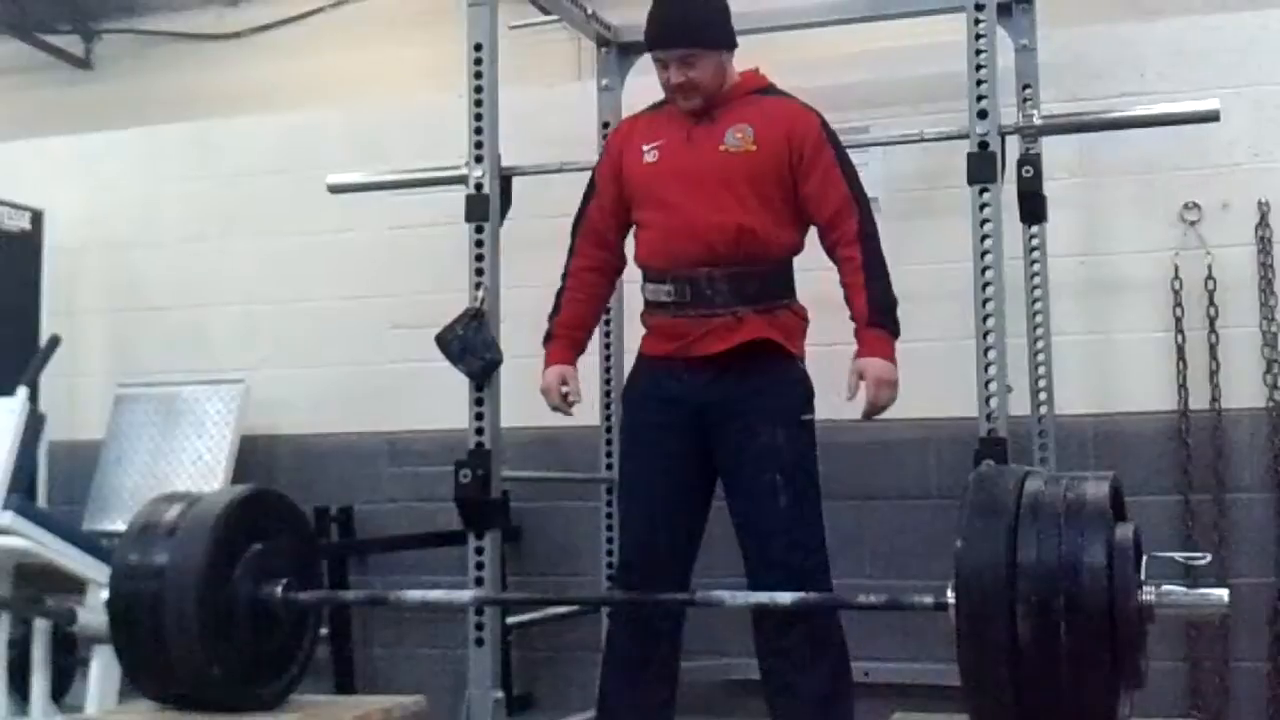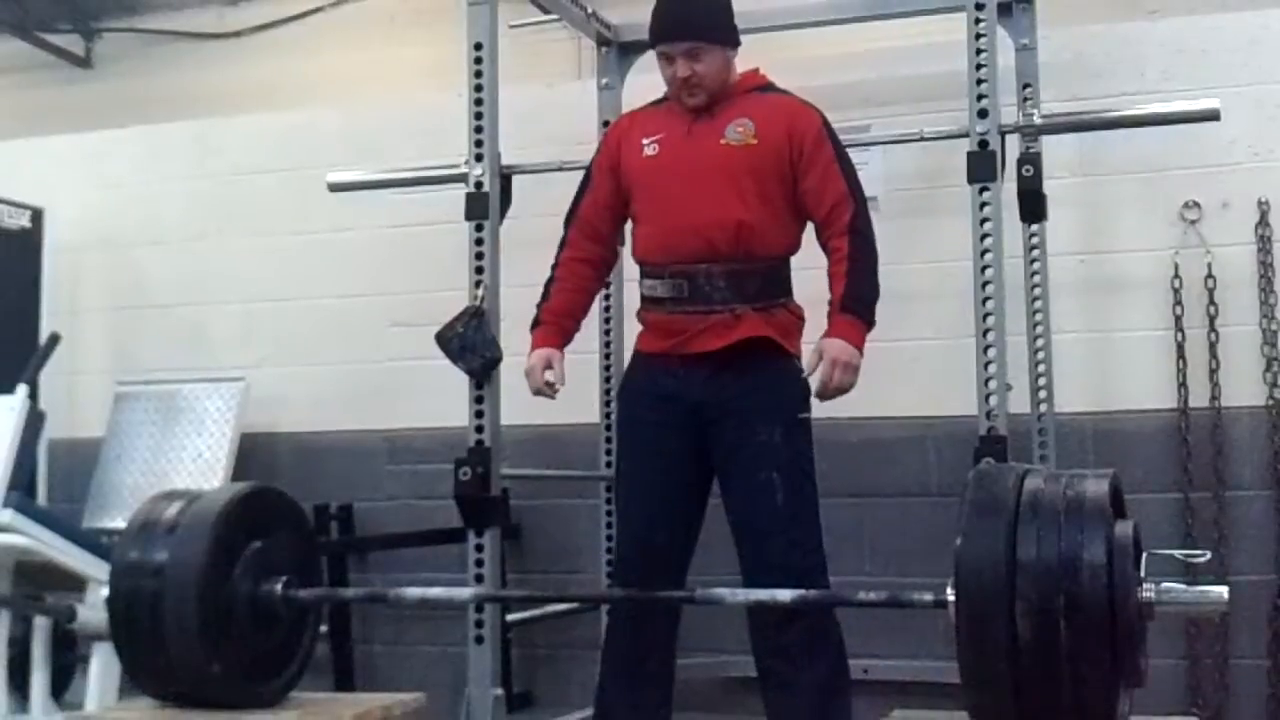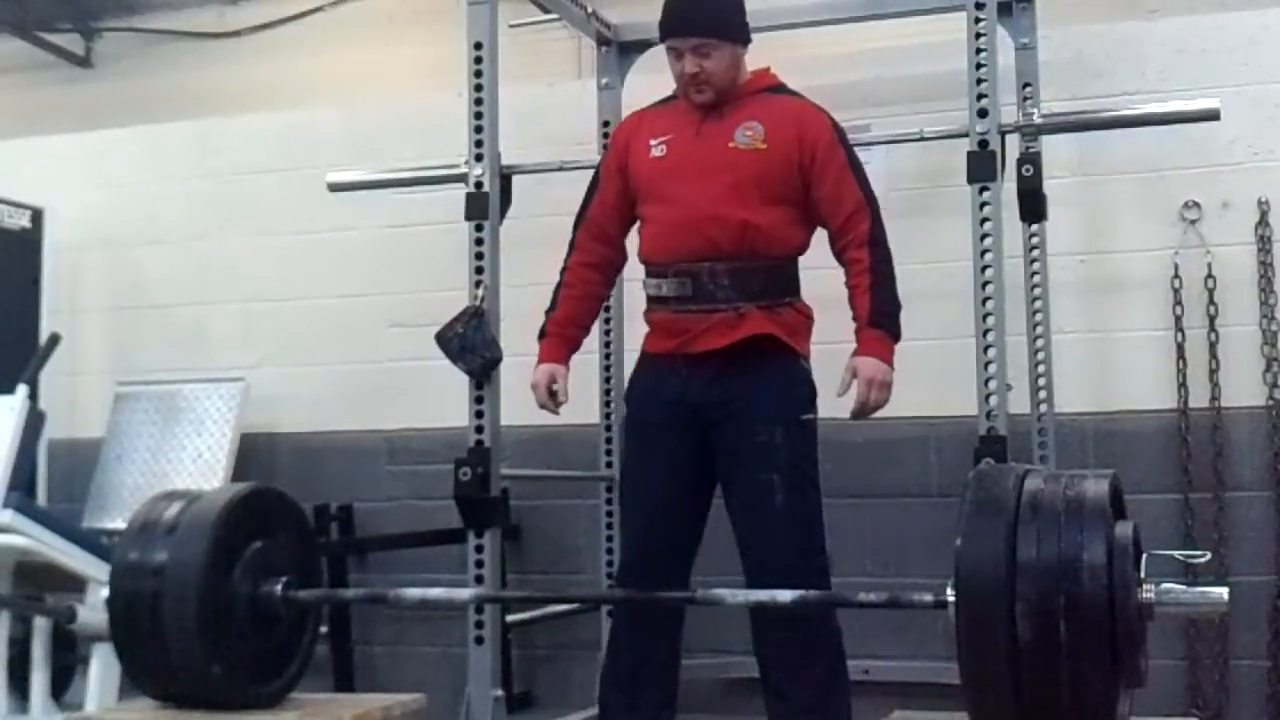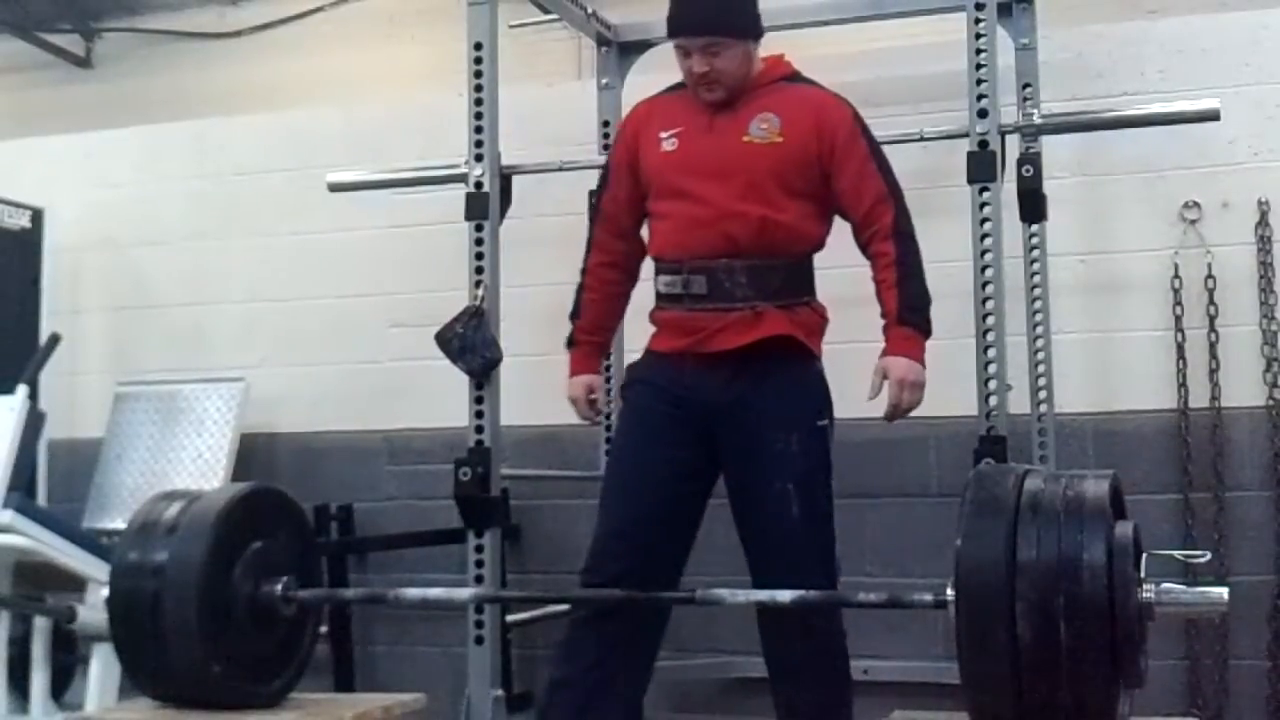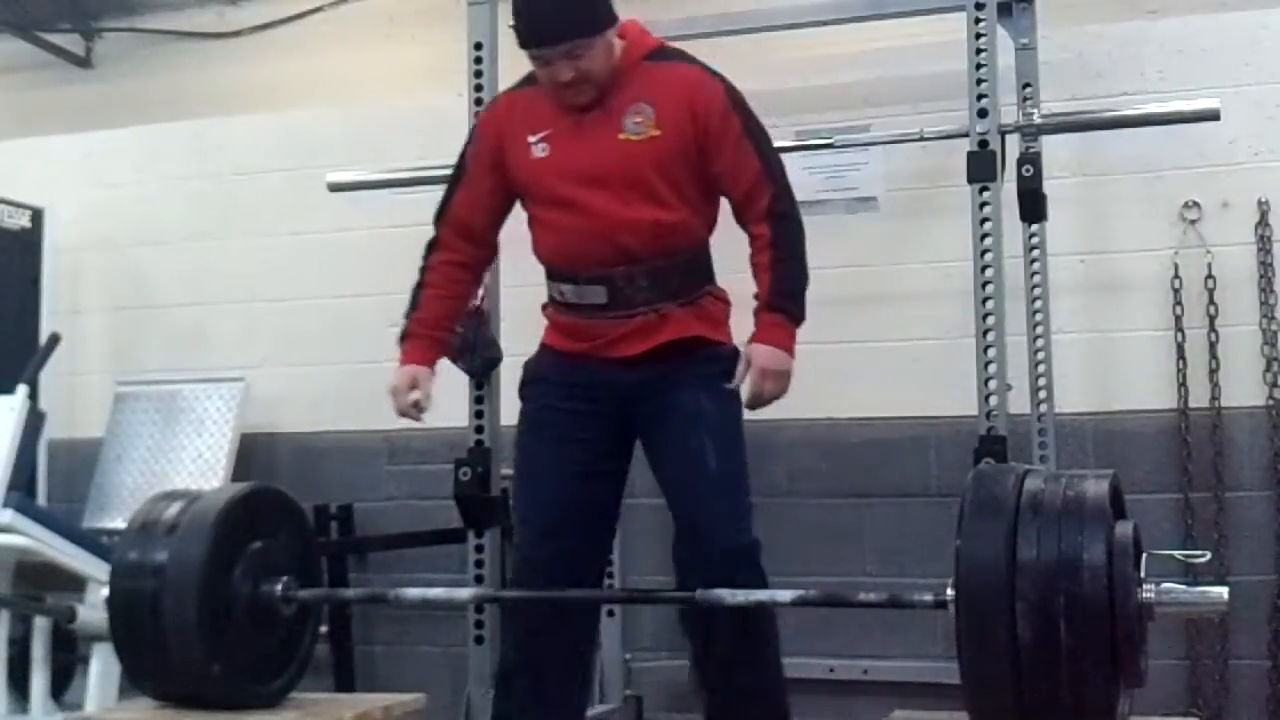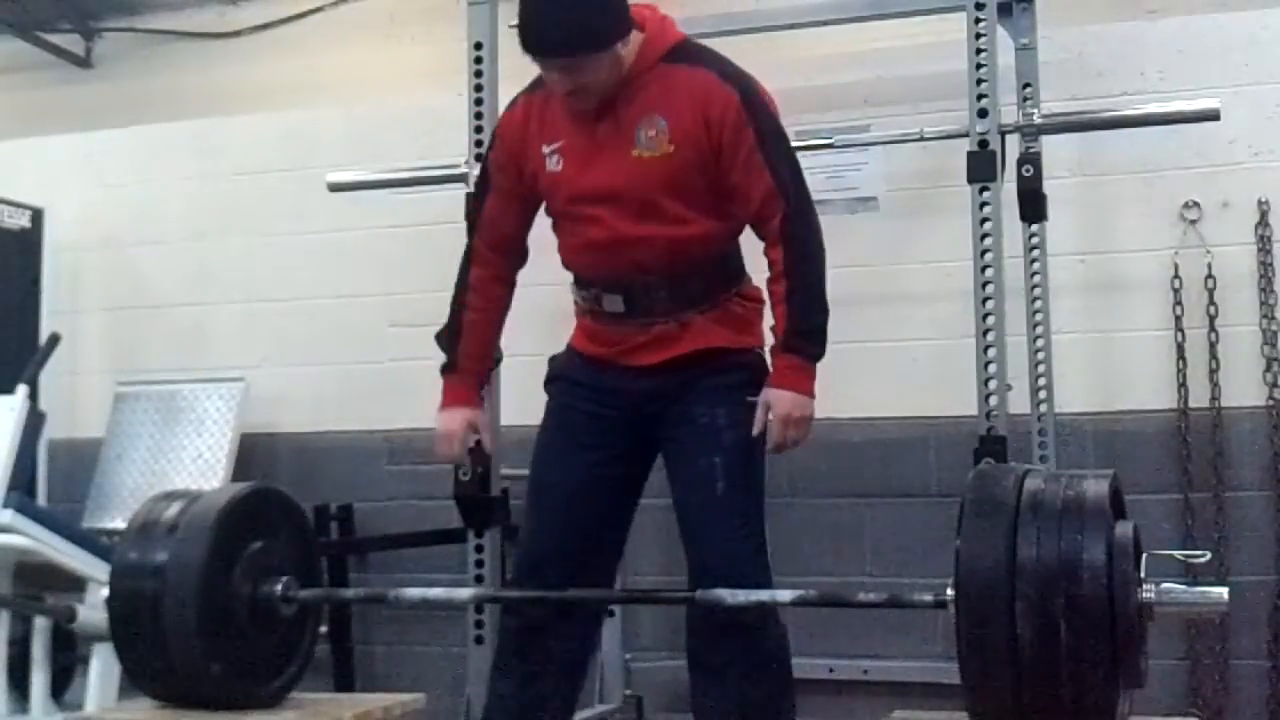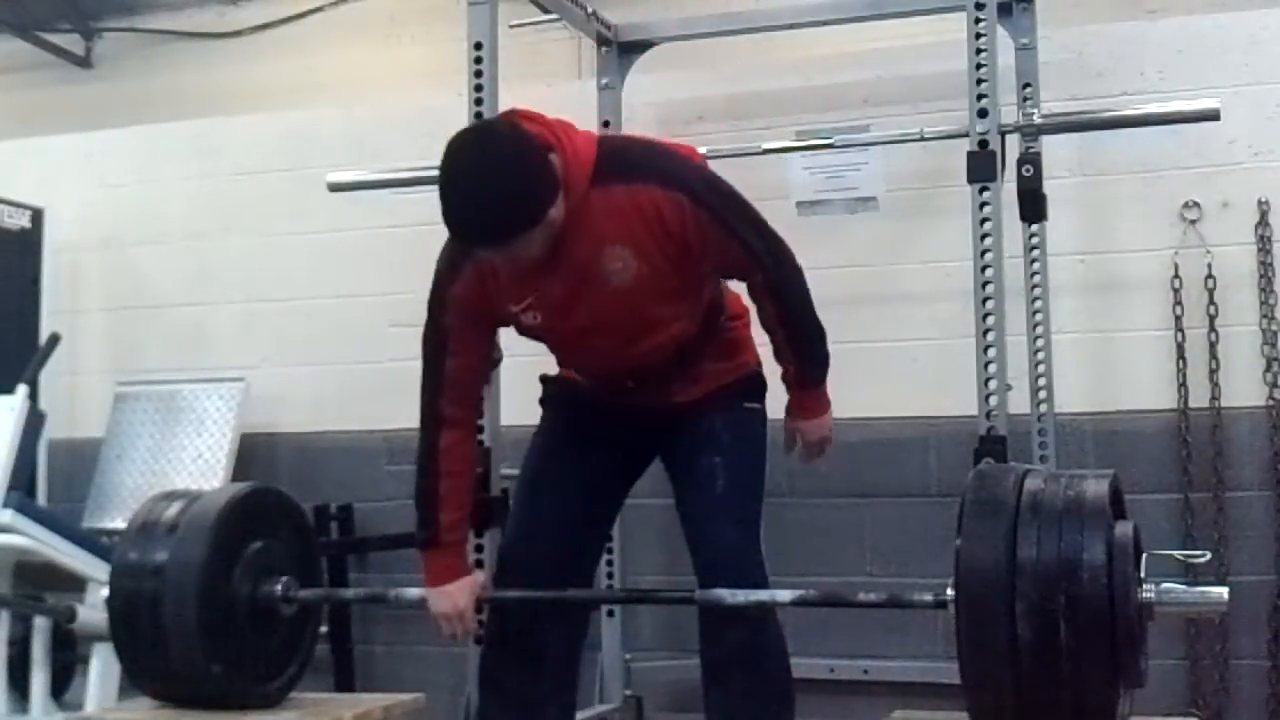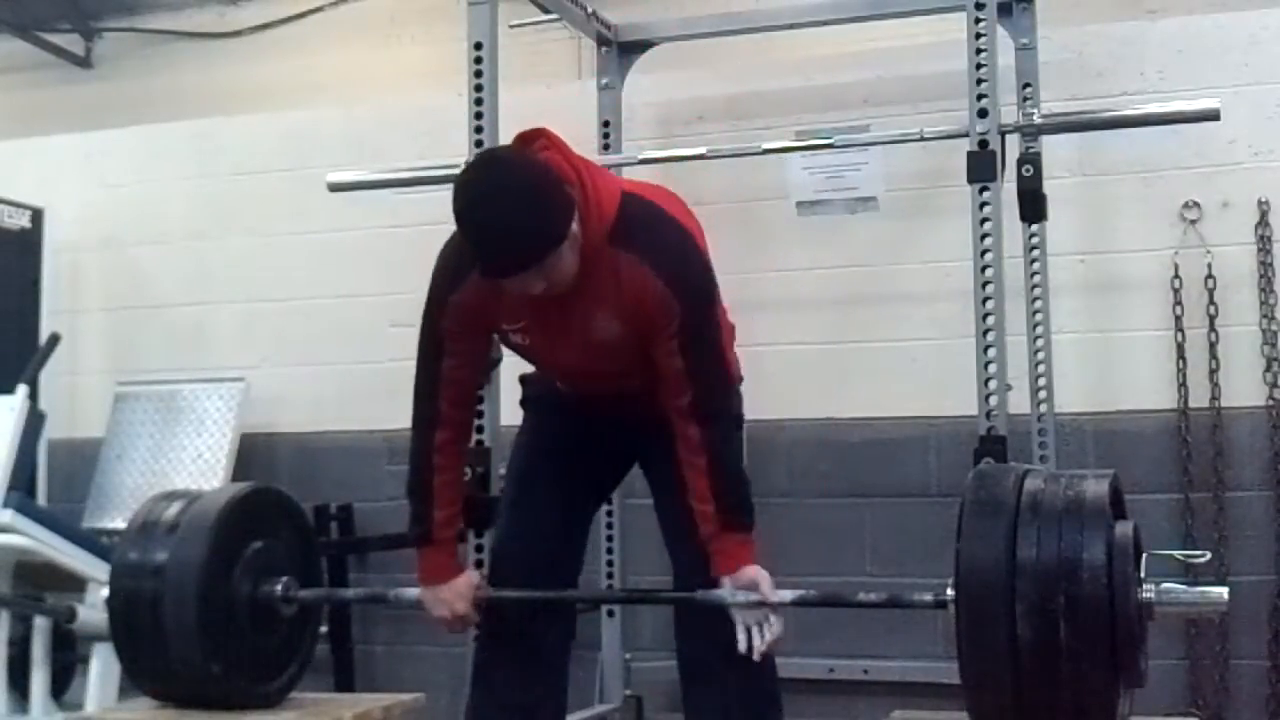
dt=0.5s
person 1, frame 1
left shoulder: (788, 123)
right shoulder: (630, 140)
left elbow: (851, 233)
right elbow: (593, 252)
left wrist: (876, 340)
right wrist: (561, 350)
left hip: (761, 374)
right hip: (662, 379)
left knee: (788, 570)
right knee: (645, 571)
person 1, frame 2
left shoulder: (788, 120)
right shoulder: (629, 135)
left elbow: (846, 227)
right elbow: (585, 244)
left wrist: (847, 327)
right wrist: (549, 334)
left hip: (757, 371)
right hip: (658, 375)
left knee: (784, 569)
right knee: (641, 568)
person 1, frame 3
left shoulder: (798, 123)
right shoulder: (638, 134)
left elbow: (859, 235)
right elbow: (593, 248)
left wrist: (876, 341)
right wrist: (556, 347)
left hip: (763, 373)
right hip: (664, 376)
left knee: (786, 572)
right knee: (645, 572)
person 1, frame 4
left shoulder: (816, 114)
right shoulder: (646, 124)
left elbow: (885, 227)
right elbow: (611, 246)
left wrist: (904, 339)
right wrist: (585, 354)
left hip: (775, 372)
right hip: (668, 374)
left knee: (794, 580)
right knee: (620, 570)
person 1, frame 5
left shoulder: (690, 90)
right shoulder: (508, 120)
left elbow: (769, 208)
right elbow: (459, 242)
left wrist: (776, 327)
right wrist: (420, 349)
left hip: (684, 359)
right hip: (570, 371)
left knee: (720, 555)
right knee: (546, 576)
person 1, frame 6
left shoulder: (713, 92)
right shoulder: (526, 121)
left elbow: (790, 228)
right elbow: (490, 257)
left wrist: (794, 369)
right wrist: (462, 388)
left hip: (710, 367)
right hip: (596, 370)
left knee: (727, 581)
right knee: (545, 577)
person 1, frame 7
left shoulder: (655, 181)
right shoulder: (468, 270)
left elbow: (771, 271)
right elbow: (450, 409)
left wrist: (807, 393)
right wrist: (445, 561)
left hip: (711, 393)
right hip: (590, 403)
left knee: (732, 585)
right knee: (526, 587)
person 1, frame 8
left shoulder: (657, 243)
right shoulder: (463, 273)
left elbow: (703, 408)
right elbow: (442, 407)
left wrist: (733, 550)
right wrist: (438, 559)
left hip: (676, 404)
right hip: (567, 406)
left knee: (714, 590)
right knee: (515, 591)
